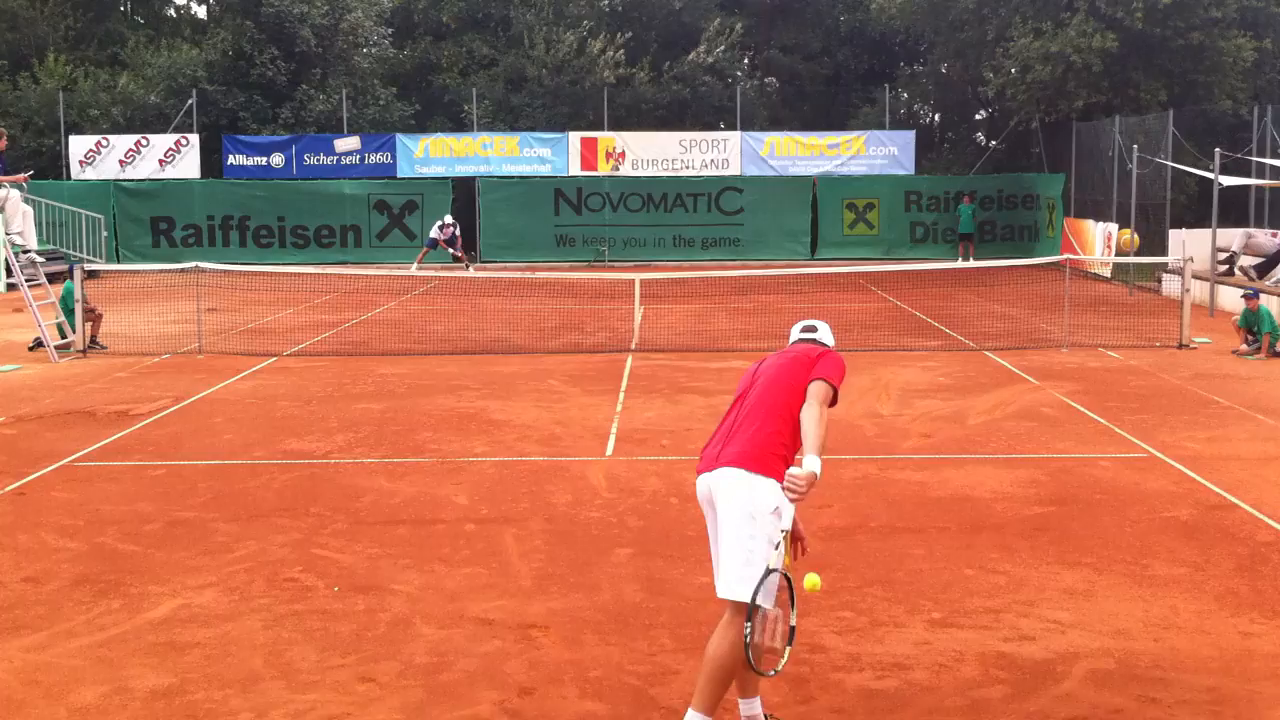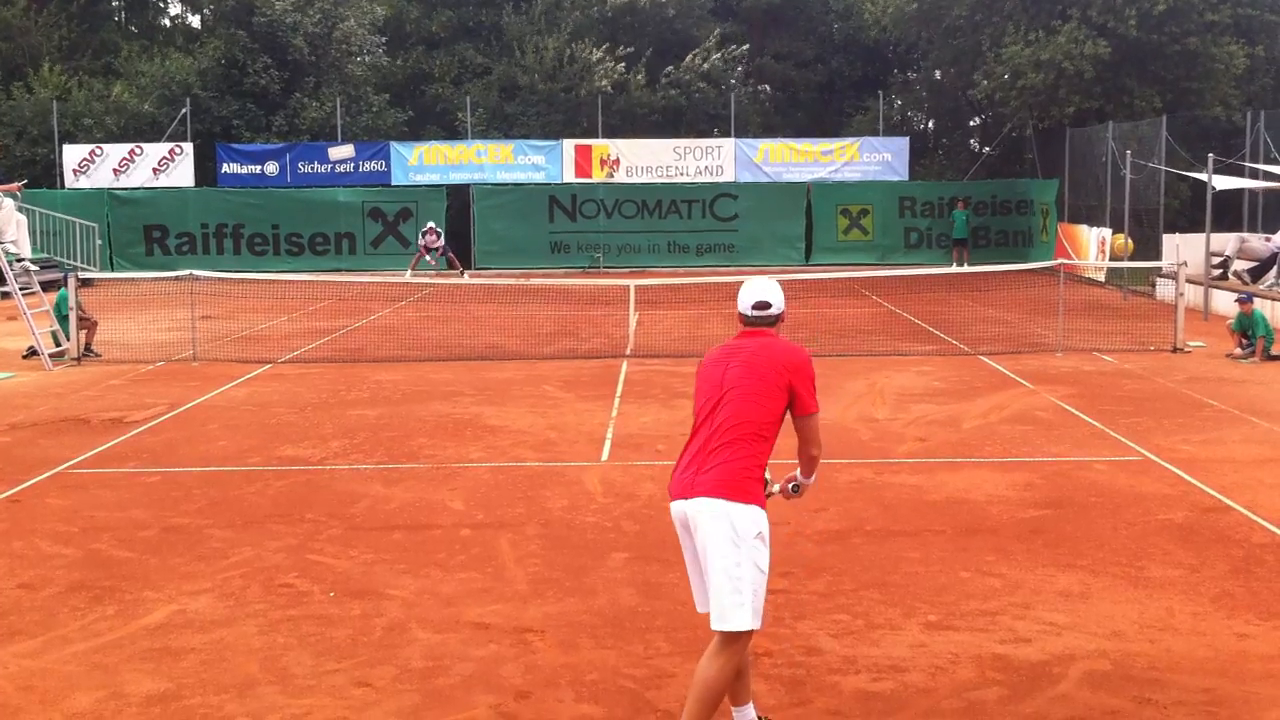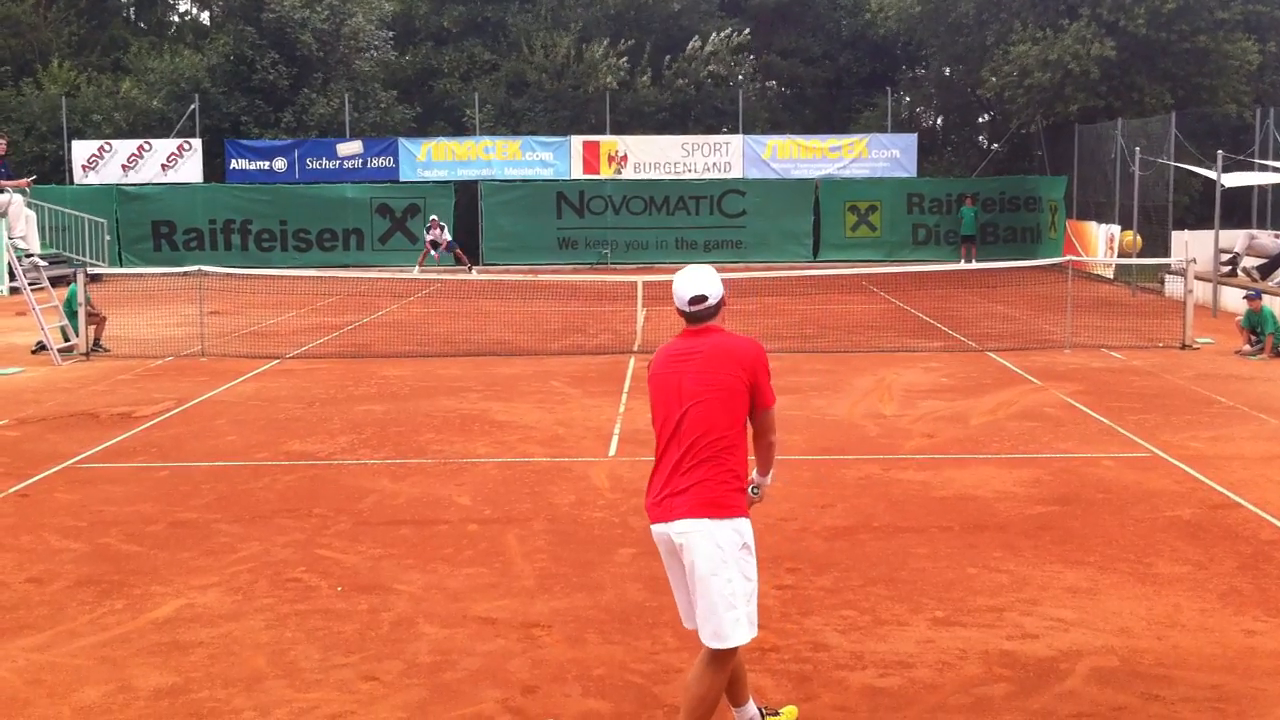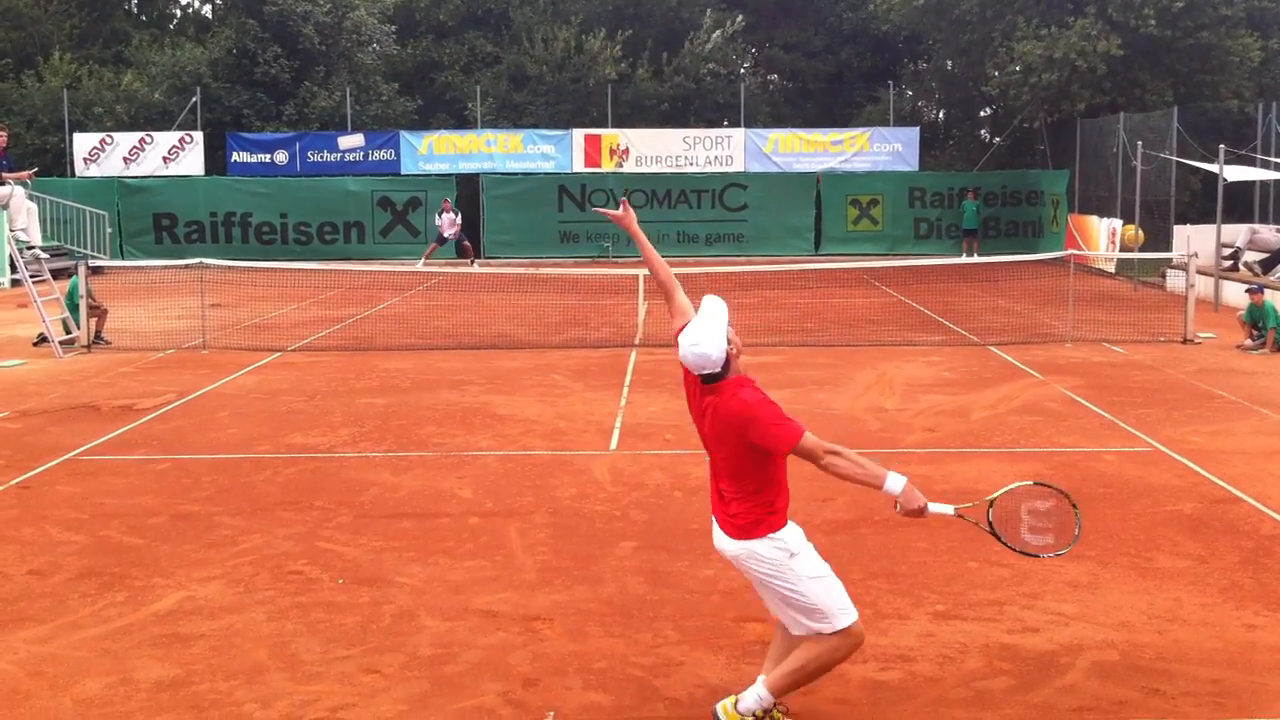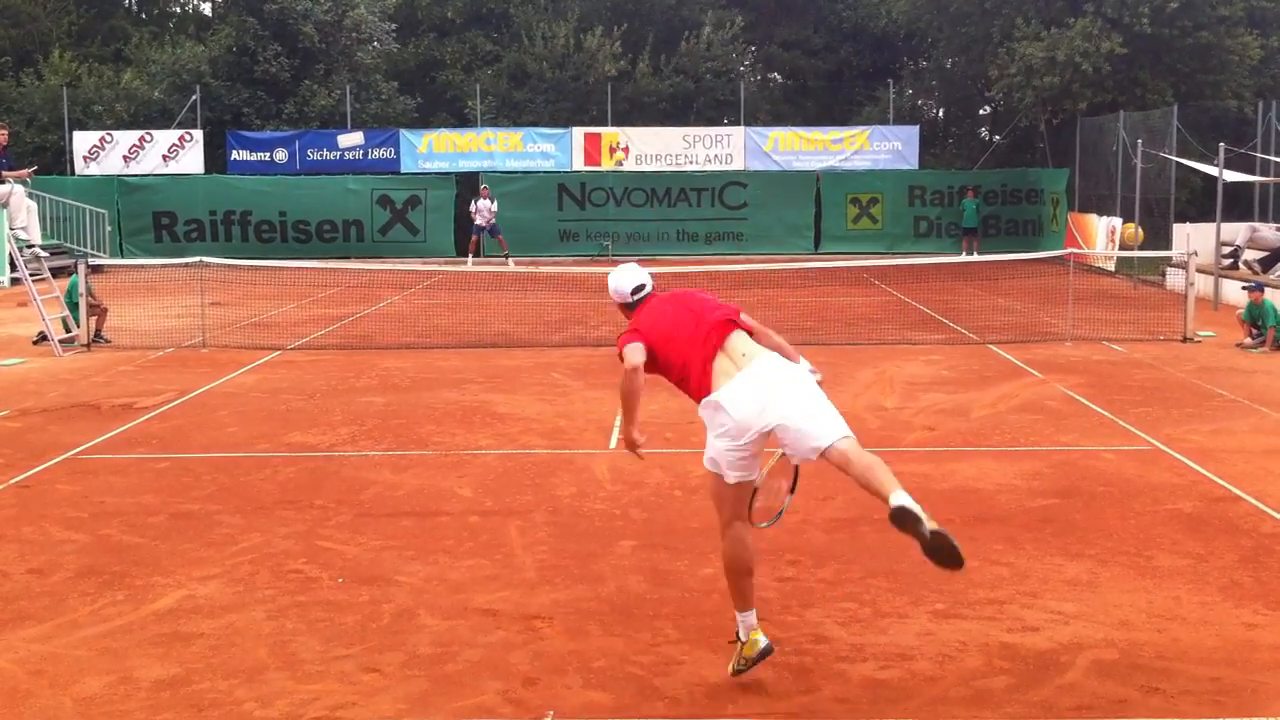
dt=0.7s
person 1, frame 1
left shoulder: (764, 365)
right shoulder: (828, 359)
right elbow: (813, 406)
left wrist: (788, 523)
right wrist: (811, 466)
left hip: (712, 475)
right hip: (750, 480)
left knee: (744, 606)
right knee: (740, 612)
person 1, frame 2
left shoulder: (711, 358)
right shoulder: (794, 358)
right elbow: (811, 447)
right wrist: (802, 480)
left hip: (684, 495)
right hip: (730, 502)
left knee: (732, 624)
right knee: (733, 633)
person 1, frame 3
left shoulder: (660, 360)
right shoulder: (746, 352)
right elbow: (766, 436)
right wrist: (762, 480)
left hip: (664, 515)
right hip: (713, 517)
left knee: (724, 631)
right knee: (721, 643)
person 1, frame 4
left shoulder: (693, 369)
right shoulder: (747, 406)
left elbow: (673, 292)
right elbow: (823, 455)
left wrist: (634, 231)
right wrist: (895, 484)
left hip: (731, 527)
right hip: (763, 538)
left knee: (800, 623)
right knee: (844, 635)
person 1, frame 5
left shoulder: (634, 333)
right shoulder: (693, 297)
left elbow: (631, 367)
right elbow: (762, 332)
left wrist: (629, 425)
right wrist: (801, 364)
left hip: (730, 407)
right hip: (773, 376)
left knee: (733, 523)
right knee: (847, 453)
left ankle: (749, 636)
right ankle: (905, 508)
